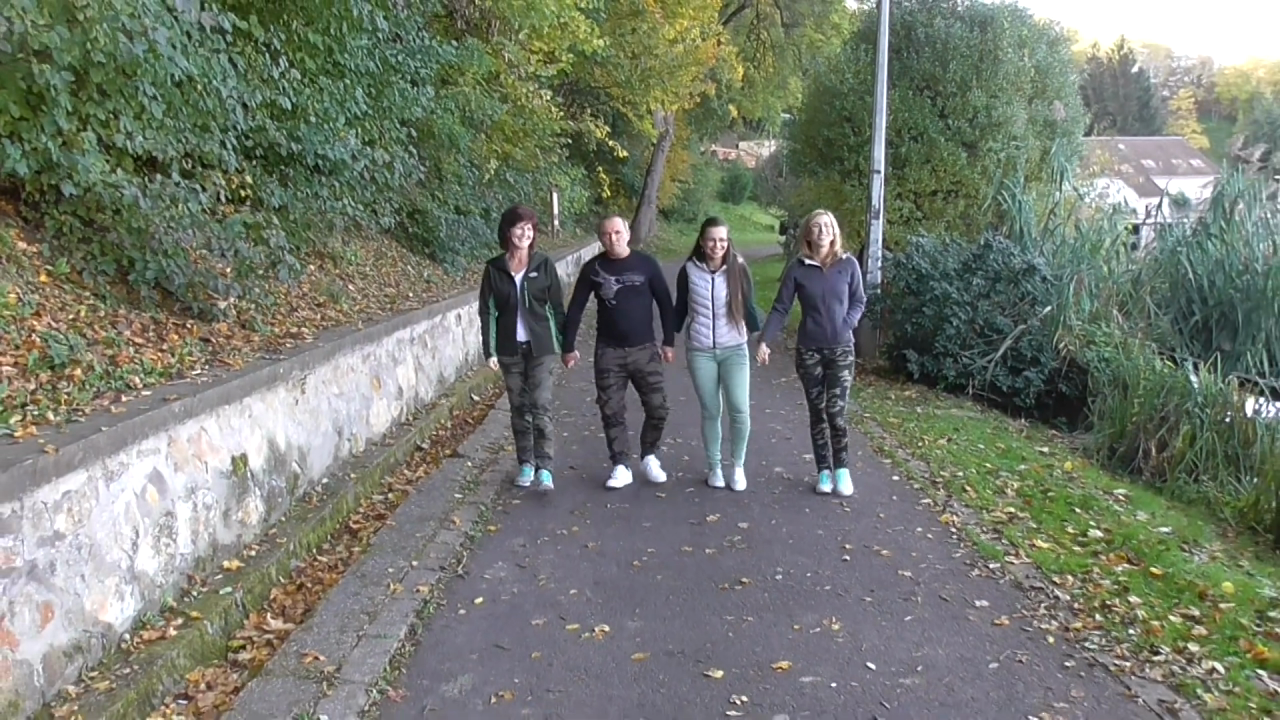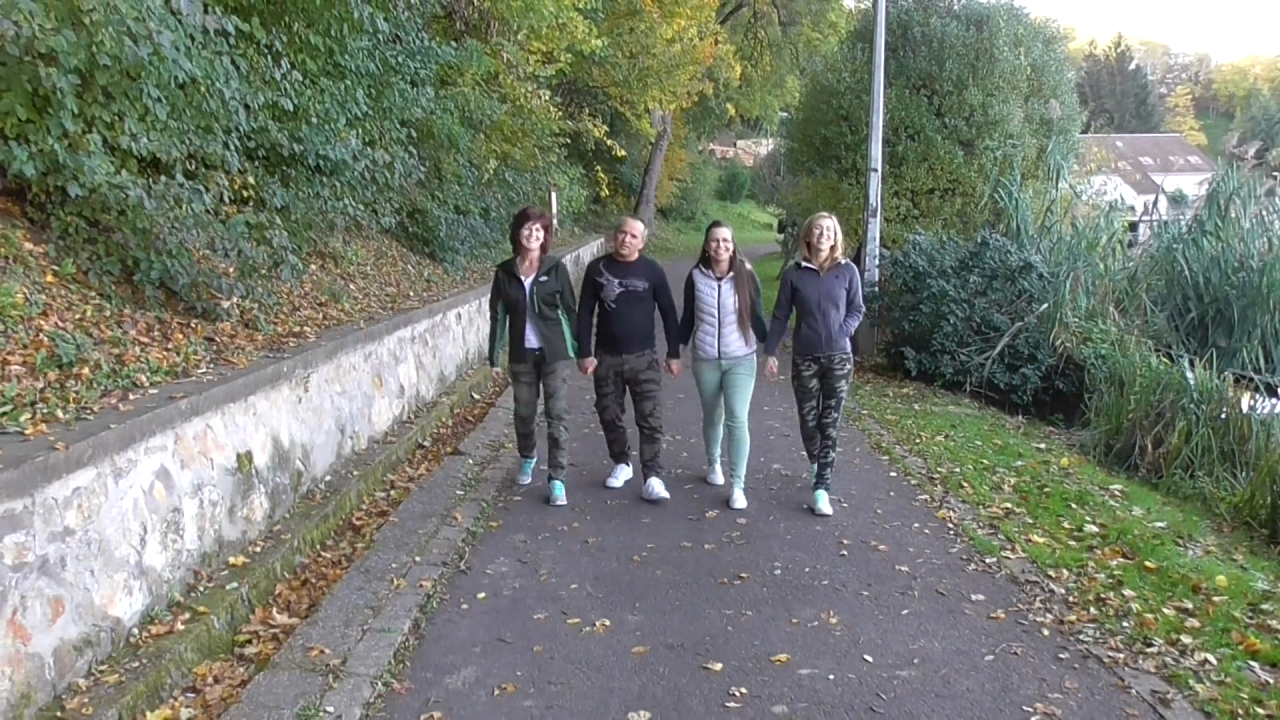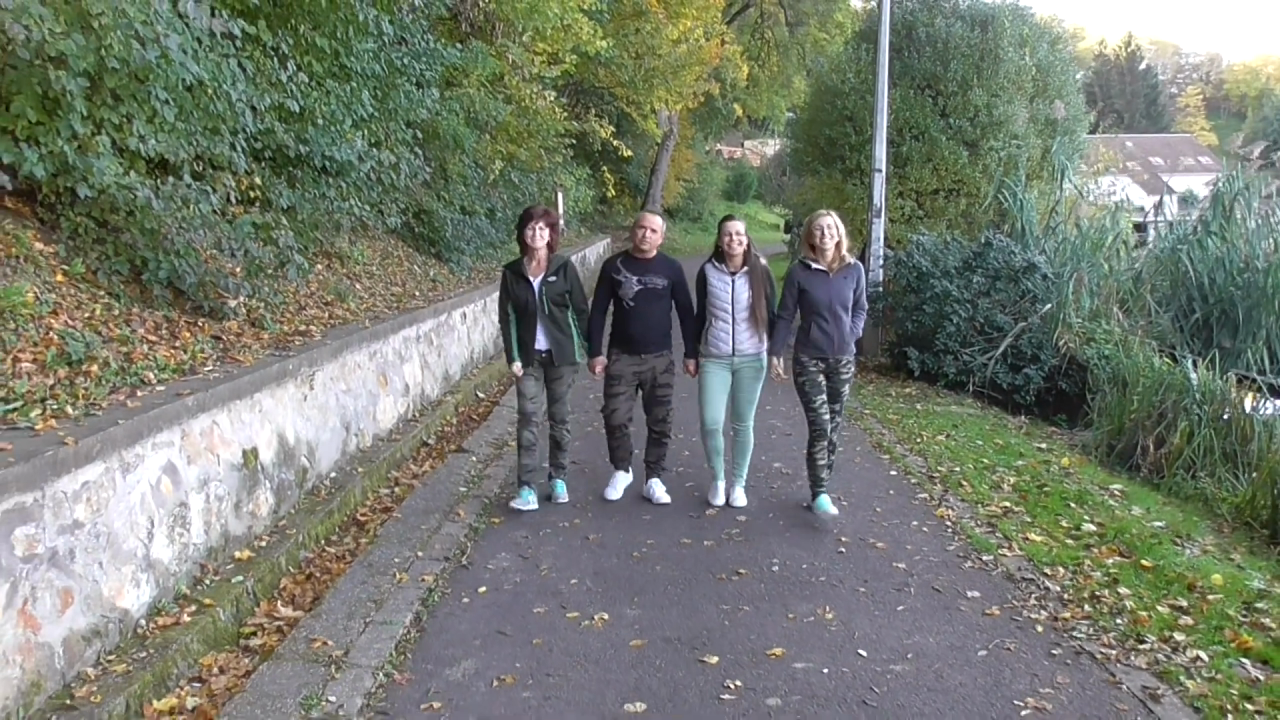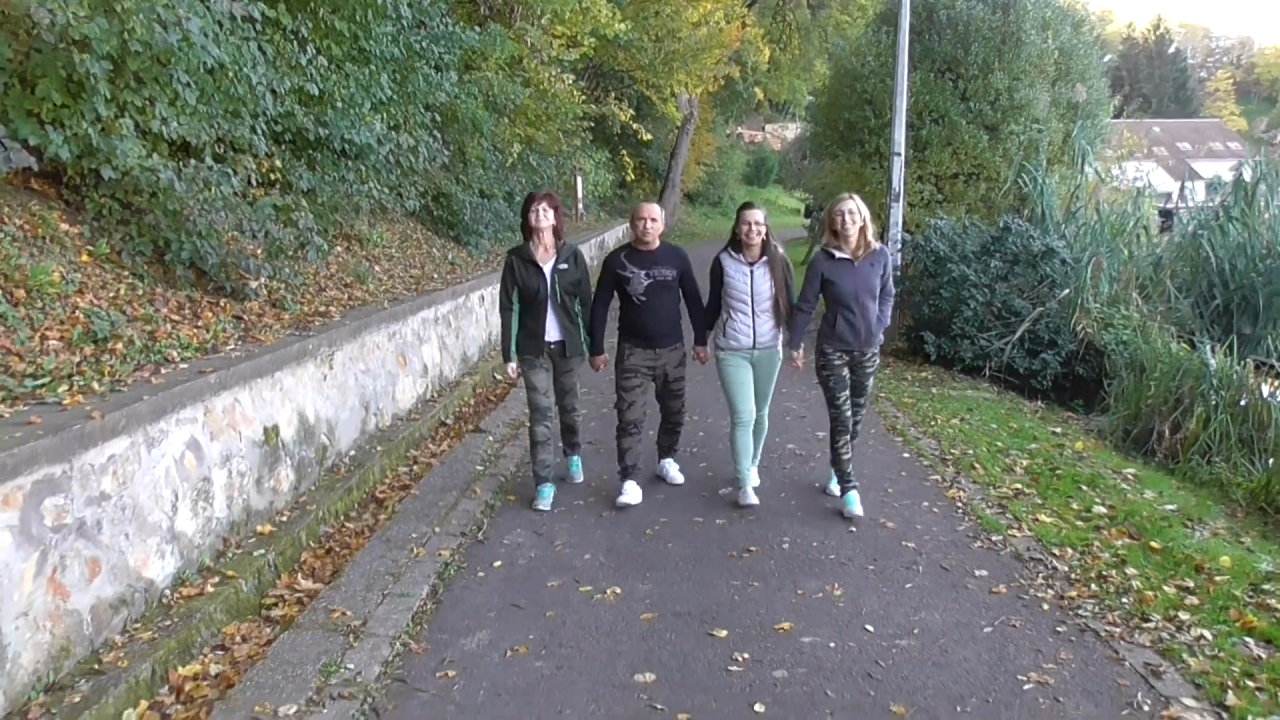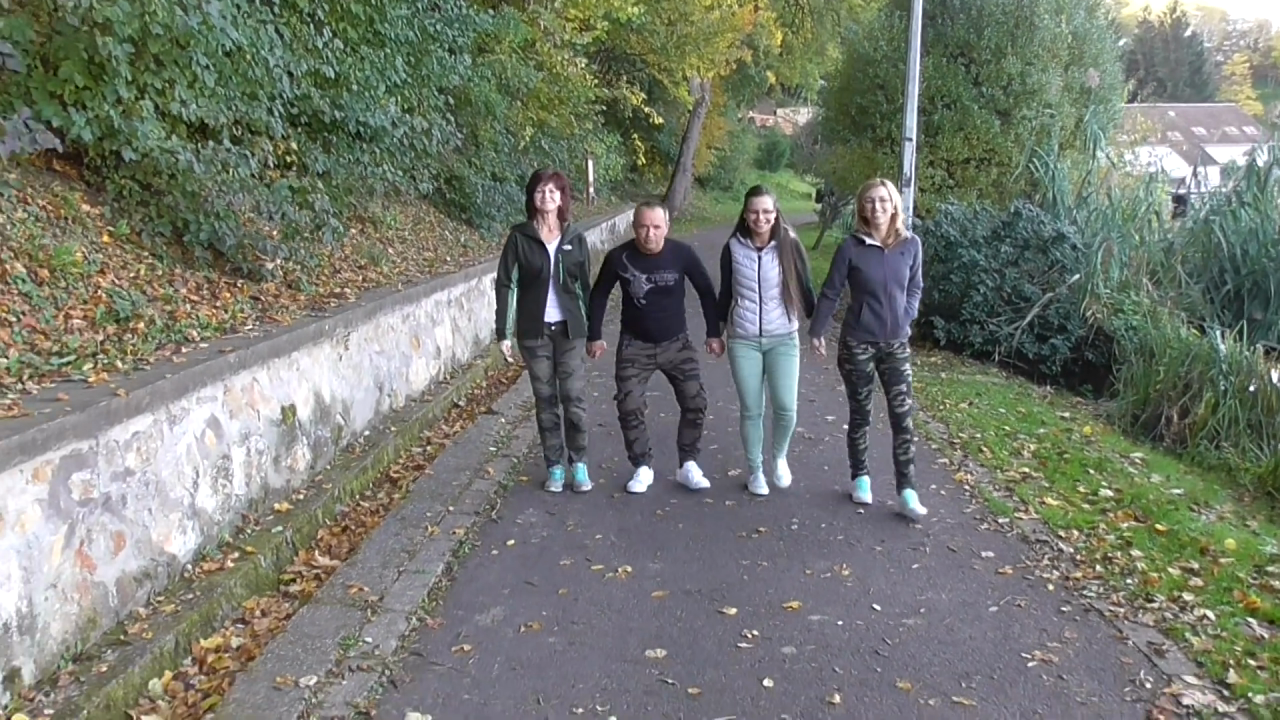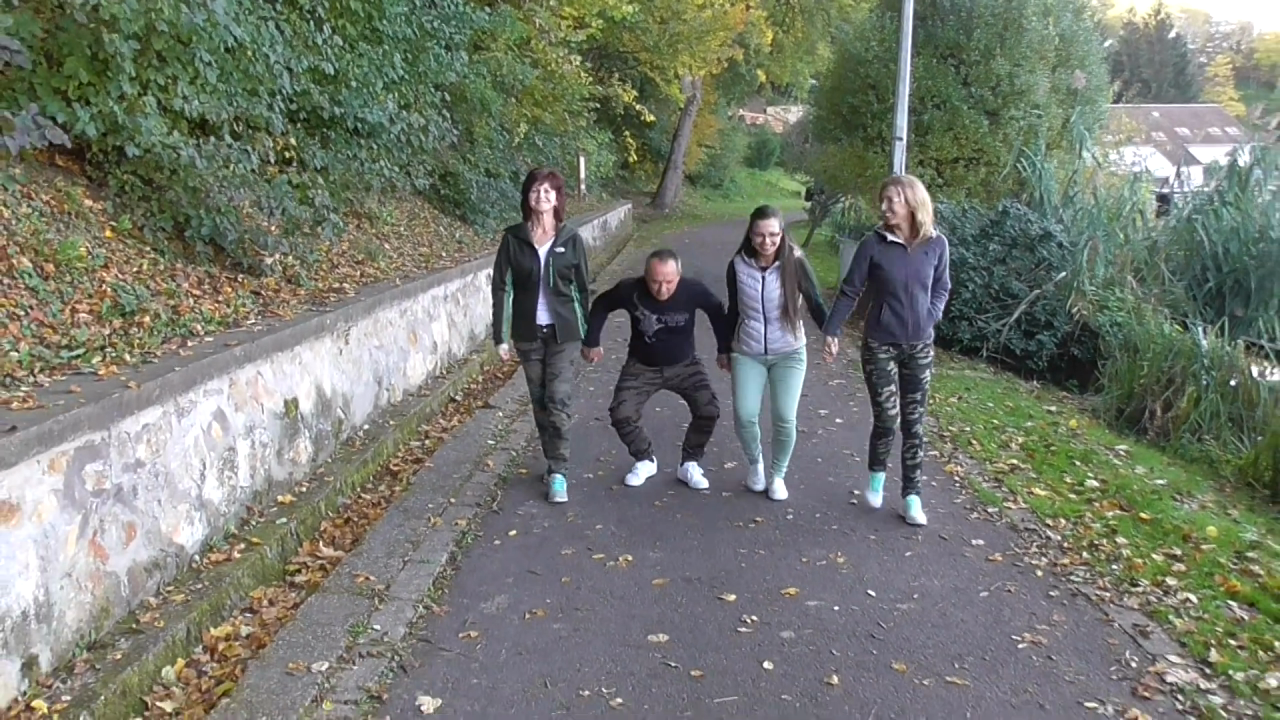
dt=0.4s
person 1, frame 1
left shoulder: (849, 265)
right shoulder: (797, 269)
left elbow: (859, 301)
right elbow: (781, 308)
left wrist: (846, 325)
right wrist: (764, 341)
left hip: (841, 349)
right hip: (808, 350)
left knee: (836, 412)
right knee: (817, 412)
left ankle: (841, 469)
right ankle: (823, 470)
person 1, frame 2
left shoulder: (847, 271)
right shoulder: (793, 273)
left elbow: (857, 310)
right elbow: (780, 316)
left wrist: (841, 332)
right wrist: (770, 353)
left hip: (838, 357)
right hip: (804, 357)
left knee: (829, 424)
right knee: (810, 422)
left ankle: (821, 488)
right ankle: (816, 463)
person 1, frame 3
left shoulder: (854, 270)
right shoulder: (799, 272)
left elbow: (860, 309)
right elbow: (785, 315)
left wrist: (852, 335)
right wrist: (776, 353)
left hip: (843, 359)
right hip: (808, 359)
left knee: (832, 428)
right knee: (820, 426)
left ankle: (818, 489)
right ankle: (820, 496)
person 1, frame 4
left shoulder: (880, 255)
right shoulder: (822, 262)
left elbow: (887, 295)
right elbow: (806, 306)
left wrist: (879, 326)
right wrist: (796, 345)
left hip: (868, 350)
right hip: (832, 351)
left knee: (855, 419)
right knee: (841, 421)
left ankle: (838, 471)
right ankle: (849, 490)
person 1, frame 5
left shoulder: (911, 245)
right shoulder: (851, 247)
right elbow: (831, 292)
left wrist: (906, 317)
right wrist: (817, 331)
left hip: (897, 343)
right hip: (857, 342)
left knee: (902, 416)
right knee: (860, 412)
left ankle: (906, 491)
right ankle: (860, 476)
person 1, frame 6
left shoulder: (936, 243)
right shoulder: (872, 244)
left elbow: (942, 286)
right elbow: (850, 291)
left wrist: (930, 318)
right wrist: (832, 330)
left hip: (920, 345)
right hip: (879, 344)
left knee: (914, 422)
right knee: (887, 419)
left ankle: (911, 495)
right ankle: (876, 473)
person 2, frame 1
left shoulder: (544, 264)
right shoulder: (494, 268)
left elbow: (557, 306)
right elbow: (487, 311)
left wrist: (566, 344)
right wrist: (489, 350)
left hip: (541, 347)
right hip: (510, 349)
left knee: (541, 406)
right knee: (519, 407)
left ankle: (545, 469)
right ankle: (526, 463)
person 2, frame 2
left shoulder: (556, 268)
right shoulder: (505, 272)
left elbow: (570, 310)
right elbow: (497, 316)
left wrist: (581, 351)
right wrist: (493, 357)
left hip: (555, 353)
right hip: (522, 355)
left knee: (556, 415)
right knee: (524, 414)
left ankle: (557, 480)
right ankle: (528, 457)
person 2, frame 3
left shoulder: (564, 267)
right shoulder: (512, 273)
left elbow: (581, 310)
right elbow: (506, 318)
right wrist: (512, 357)
left hip: (561, 355)
right hip: (528, 356)
left knee: (558, 418)
right knee: (528, 417)
left ankle: (558, 478)
right ankle: (526, 489)
person 2, frame 4
left shoulder: (572, 256)
right shoulder: (516, 259)
left elbow: (586, 302)
right elbow: (508, 308)
left wrist: (594, 345)
right wrist: (508, 354)
left hip: (568, 346)
right hip: (533, 349)
left knee: (569, 406)
right knee: (541, 413)
left ankle: (572, 455)
right ankle: (544, 484)
person 2, frame 5
left shoulder: (575, 239)
right shoulder: (519, 237)
left elbow: (585, 286)
right elbow: (505, 285)
left wrist: (592, 331)
right wrist: (503, 332)
left hip: (569, 329)
right hip: (533, 331)
left knee: (574, 397)
right knee: (546, 400)
left ankle: (578, 463)
right ankle: (554, 466)
person 2, frame 6
left shoulder: (571, 239)
right shoulder: (513, 238)
left elbow: (583, 289)
right elbow: (501, 288)
left wrist: (588, 335)
right wrist: (500, 335)
left hip: (563, 333)
right hip: (527, 333)
left knee: (558, 402)
right knee: (540, 401)
left ankle: (557, 472)
right ankle: (553, 459)
person 3, frame 1
left shoulder: (738, 268)
right shoulder: (689, 270)
left elbow: (749, 307)
right elbow: (680, 308)
left hip: (734, 350)
right hip: (700, 352)
left knee: (739, 409)
right knee: (710, 411)
left ankle: (737, 467)
right ankle: (714, 467)
person 3, frame 2
left shoulder: (746, 276)
right shoulder: (695, 277)
left elbow: (757, 316)
right elbow: (688, 317)
left hip: (741, 360)
right hip: (705, 360)
left knee: (737, 421)
right knee: (712, 418)
left ankle: (737, 486)
right ankle: (713, 463)
person 3, frame 3
left shoulder: (760, 271)
right shoulder: (707, 272)
left elbow: (771, 315)
right elbow: (700, 314)
right wrist: (693, 353)
left hip: (751, 359)
right hip: (714, 359)
left knee: (743, 424)
right knee: (711, 423)
left ankle: (738, 484)
right ankle: (717, 480)
person 3, frame 4
left shoulder: (778, 261)
right shoulder: (723, 262)
left elbow: (789, 304)
right elbow: (713, 304)
left hip: (768, 350)
right hip: (731, 351)
left knee: (759, 414)
right knee: (742, 416)
left ankle: (752, 464)
right ankle: (745, 485)
person 3, frame 5
left shoulder: (790, 246)
right shoulder: (733, 248)
left elbow: (806, 290)
right elbow: (726, 293)
left hip: (783, 339)
right hip: (742, 341)
left knee: (786, 406)
right knee: (751, 410)
left ankle: (779, 458)
right ankle: (754, 471)
person 3, frame 6
left shoulder: (796, 264)
right shoulder: (738, 266)
left elbow: (815, 303)
left hip: (789, 354)
right hip: (748, 354)
left knee: (785, 419)
right knee: (744, 417)
left ankle: (777, 474)
right ankle: (755, 463)
person 4, frame 1
left shoulder: (646, 264)
right shoulder: (592, 268)
left elbow: (664, 303)
right elbow: (576, 308)
left wrist: (668, 342)
right wrist: (569, 347)
left hip: (644, 350)
right hip: (608, 352)
left knee: (657, 408)
right knee: (611, 413)
left ankle: (649, 457)
right ankle: (621, 467)
person 4, frame 2
left shoulder: (652, 271)
right shoulder: (597, 269)
left elbow: (668, 313)
right elbow: (585, 312)
left wrist: (673, 354)
right wrist: (585, 353)
left hip: (644, 357)
right hip: (607, 356)
left knee: (649, 419)
right knee: (609, 416)
left ankle: (652, 479)
right ankle: (622, 464)
person 4, frame 3
left shoulder: (671, 268)
right shoulder: (613, 266)
left elbow: (686, 312)
right elbow: (598, 311)
left wrist: (691, 354)
right wrist: (595, 352)
left hip: (660, 358)
right hip: (621, 357)
left knee: (660, 423)
right knee: (616, 421)
left ankle: (654, 479)
right ankle: (621, 470)
person 4, frame 4
left shoulder: (677, 256)
right shoulder: (616, 260)
left elbow: (693, 299)
right elbow: (600, 306)
left wrist: (701, 340)
right wrist: (597, 349)
left hip: (672, 350)
right hip: (633, 351)
left knee: (673, 411)
right knee: (630, 418)
left ankle: (666, 459)
right ankle: (630, 482)
person 4, frame 5
left shoulder: (682, 254)
right shoulder: (618, 257)
left elbow: (706, 291)
right elbow: (599, 294)
left wrist: (714, 333)
right wrist: (594, 335)
left hip: (676, 343)
right hip: (634, 345)
left knee: (695, 402)
right knee: (629, 407)
left ankle: (688, 465)
right ankle: (643, 467)
person 4, frame 6
left shoulder: (694, 290)
right shoulder: (629, 290)
left elbow: (717, 312)
right elbow: (601, 305)
left wrist: (724, 349)
right wrist: (591, 342)
left hip: (683, 365)
right hip: (641, 367)
left knee: (709, 410)
right knee: (621, 413)
left ankle: (689, 463)
right ankle: (644, 460)
